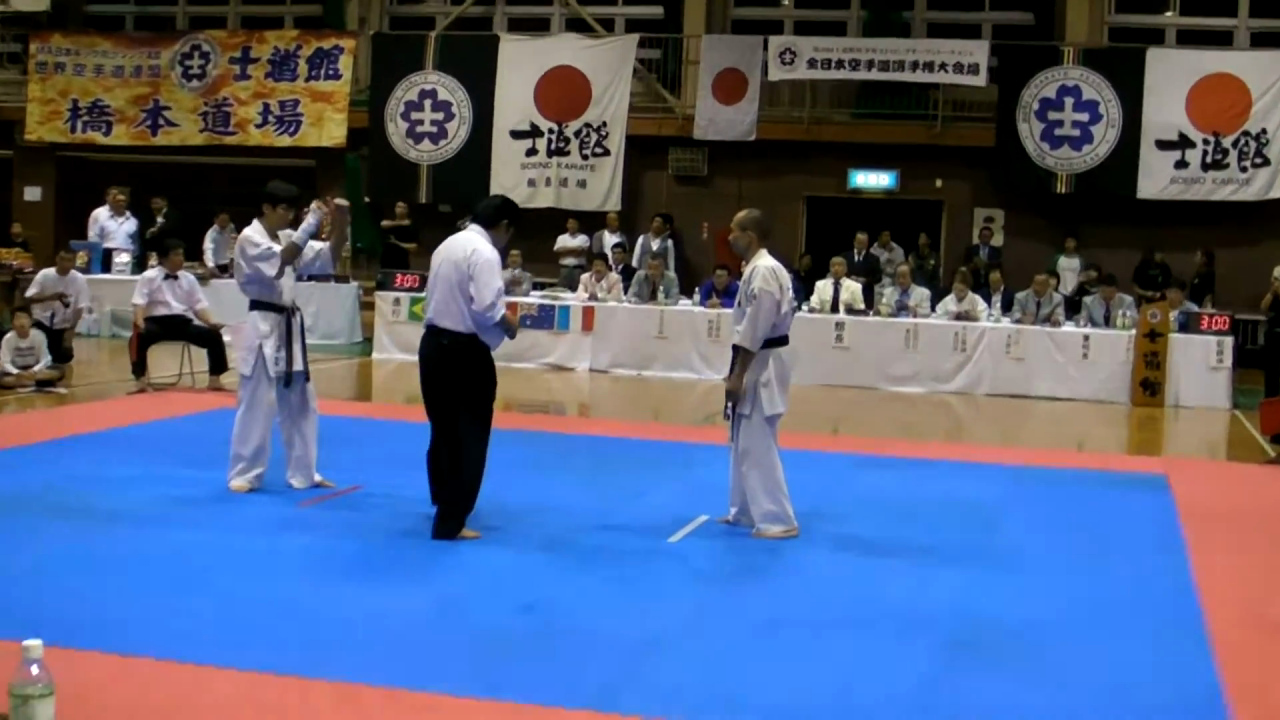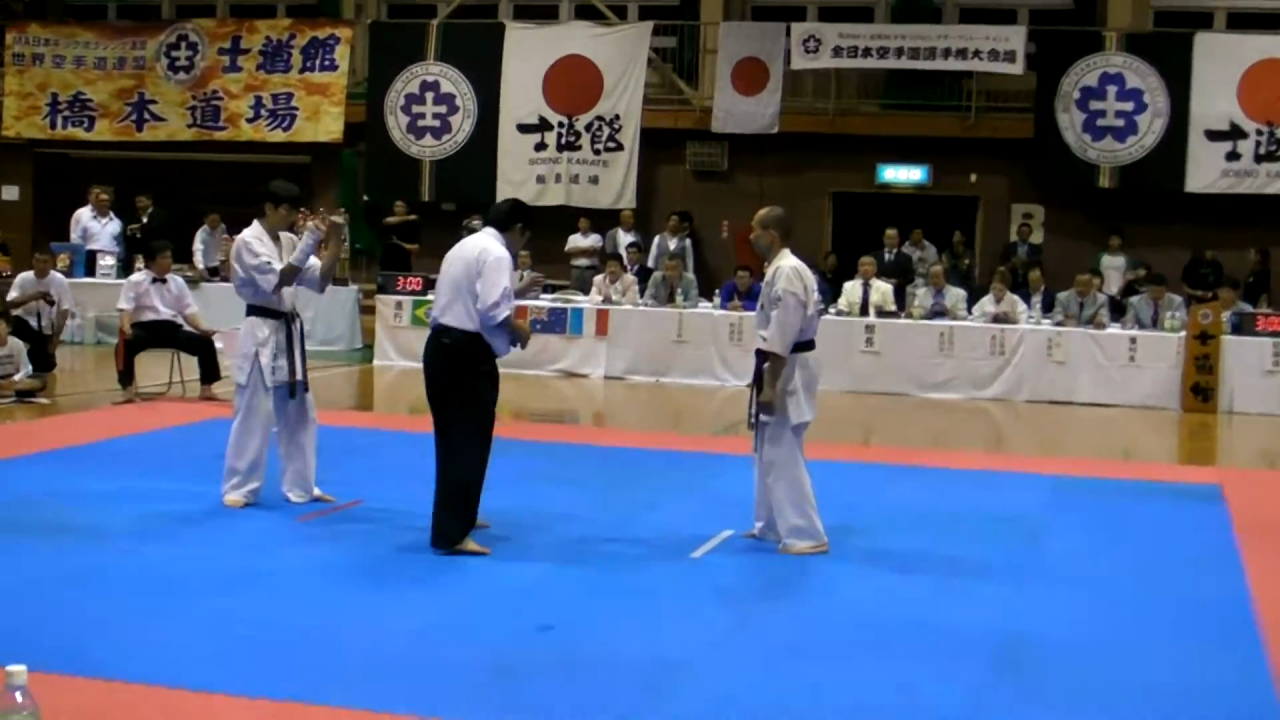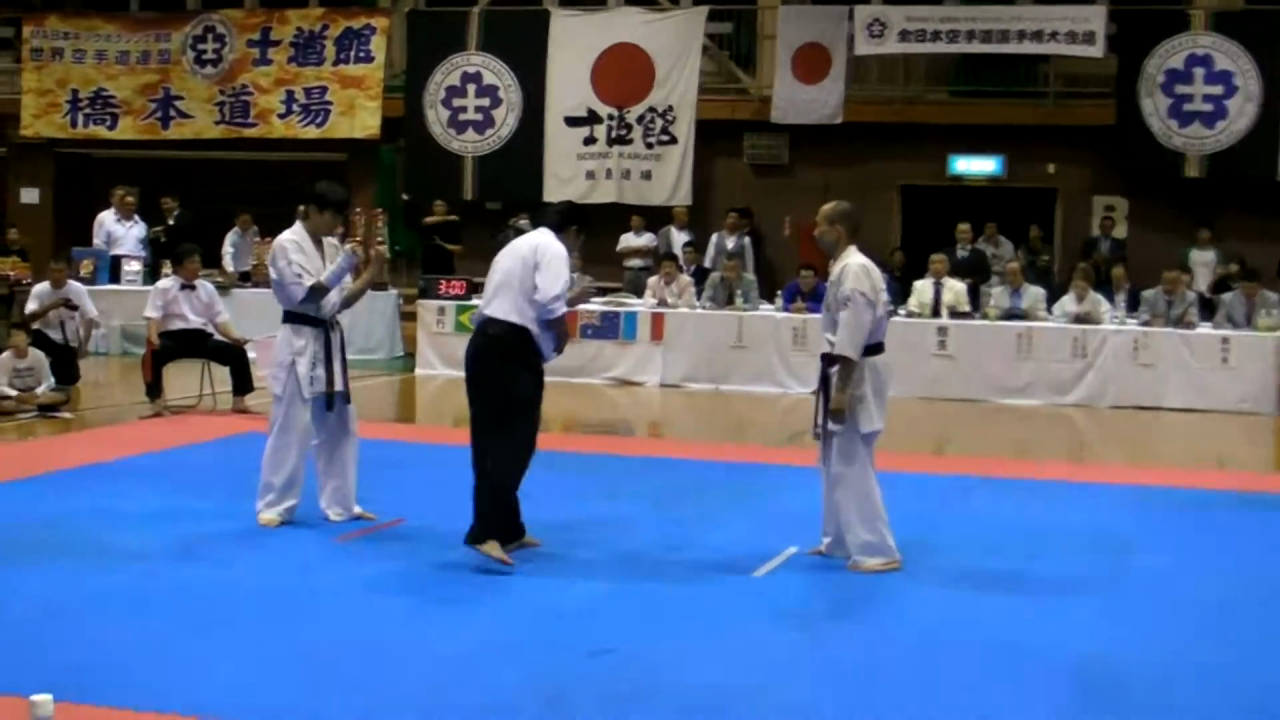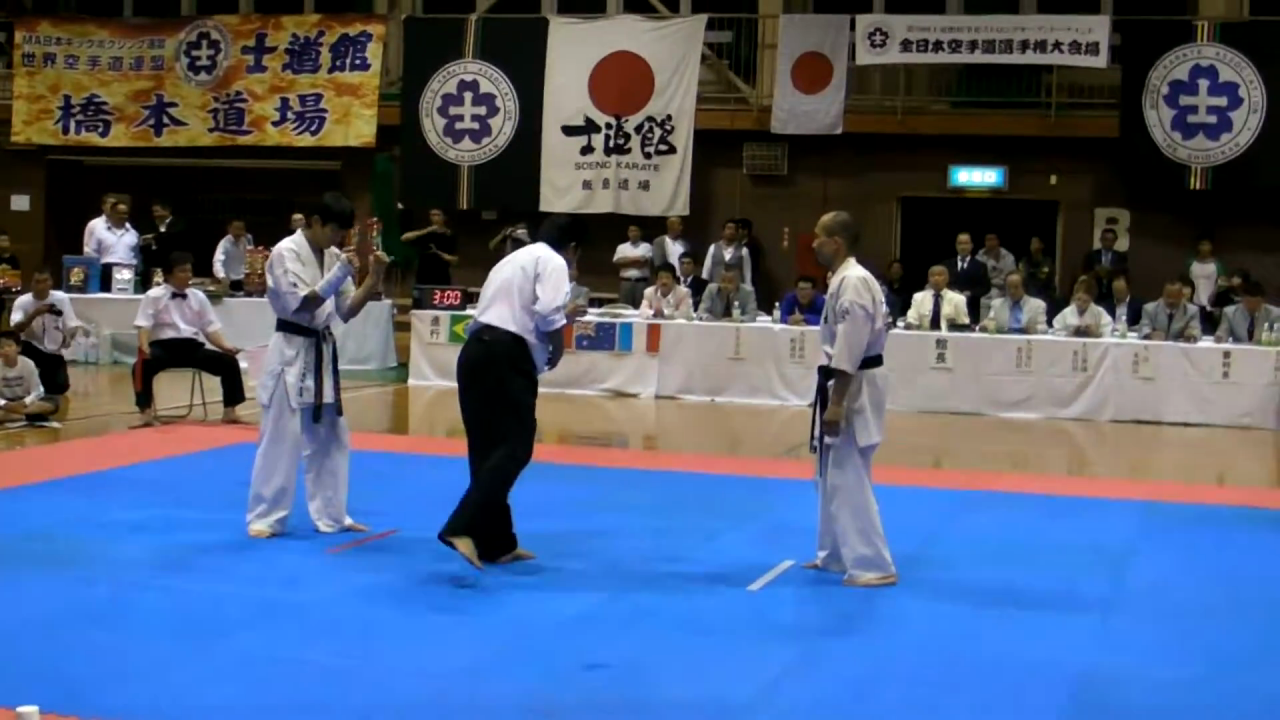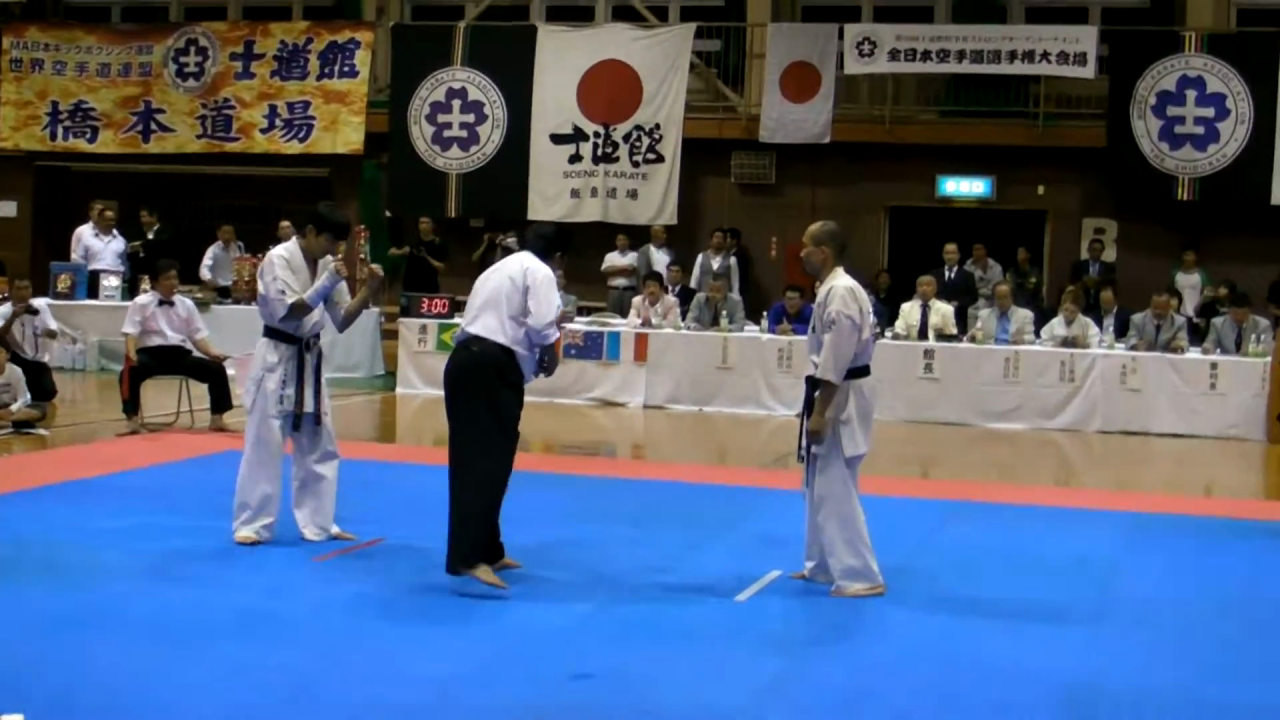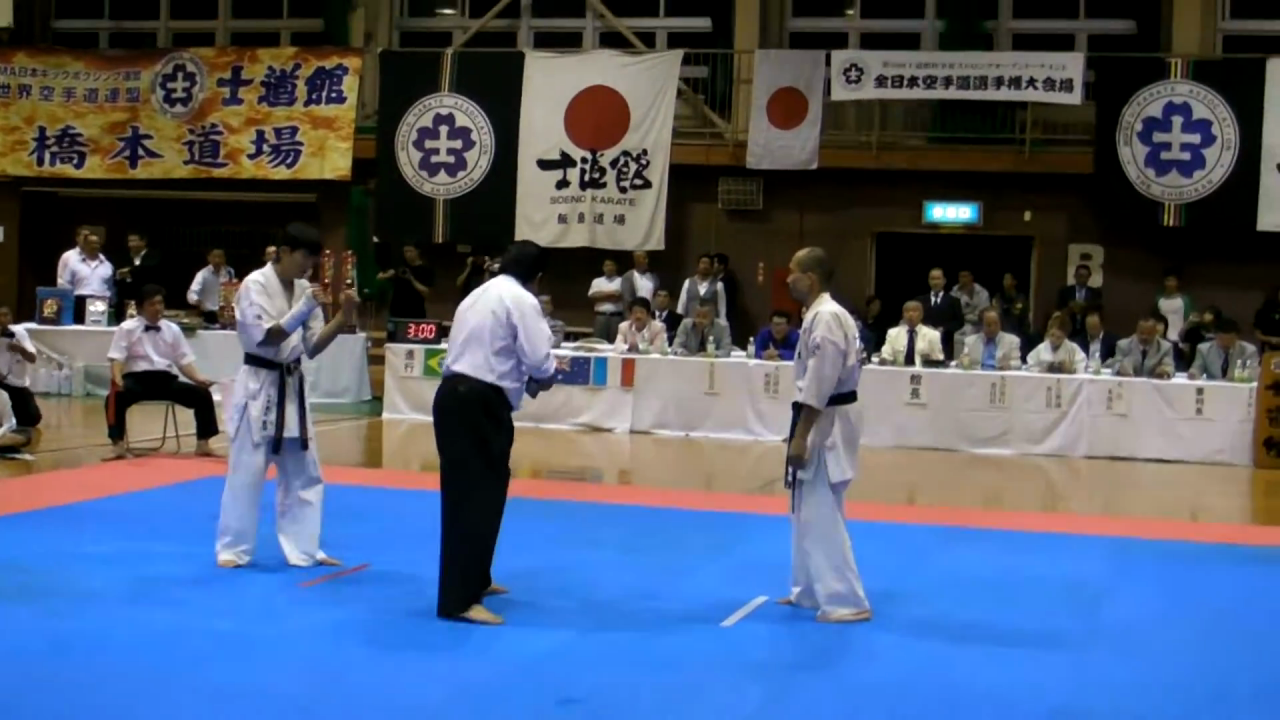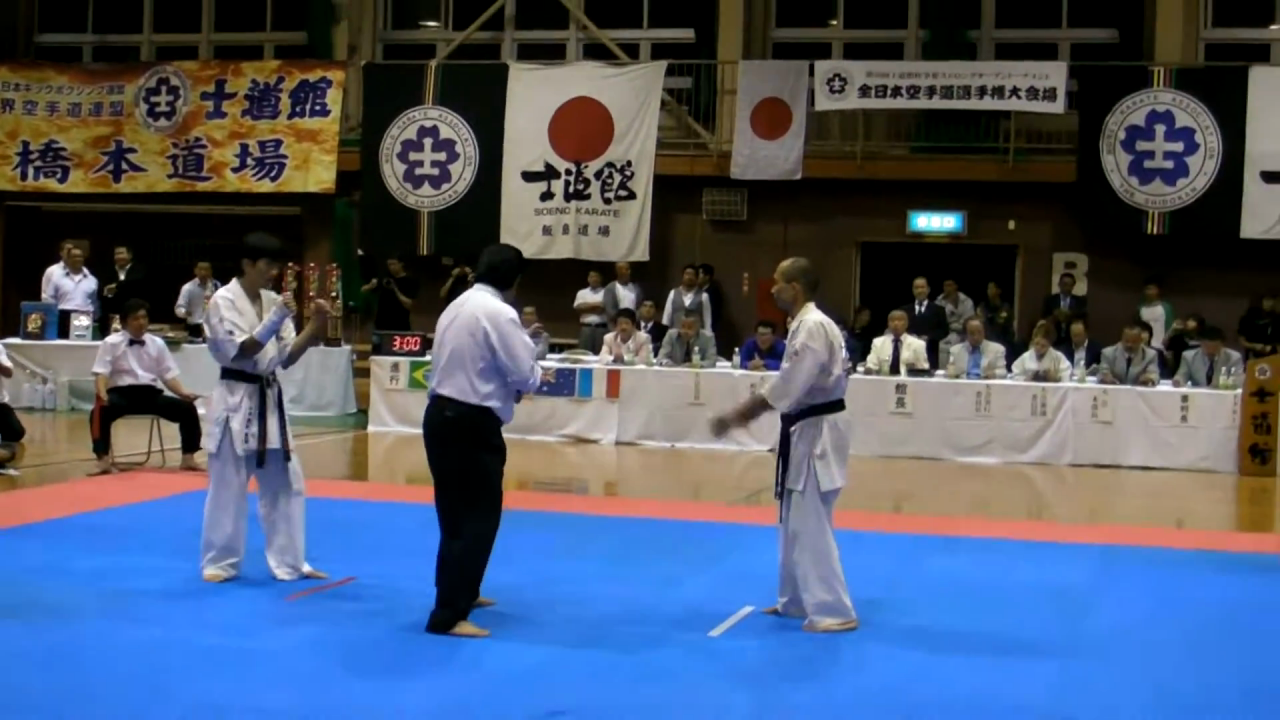
dt=0.2s
person 1, frame 1
left shoulder: (448, 245)
right shoulder: (485, 253)
right elbow: (487, 309)
left wrist: (499, 291)
right wrist: (510, 324)
left hip: (435, 345)
right hip: (464, 352)
left knee: (446, 430)
right knee: (467, 435)
left ankle: (447, 498)
right ankle: (450, 523)
person 1, frame 2
left shoulder: (465, 246)
right shoulder: (495, 253)
right elbow: (493, 310)
left wrist: (512, 294)
right wrist: (519, 331)
left hip: (442, 346)
right hip: (467, 353)
left knee: (454, 435)
right knee: (469, 440)
left ankle: (458, 515)
right ankle: (453, 533)
person 1, frame 3
left shoulder: (519, 245)
right shoulder: (552, 248)
right elbow: (549, 303)
left wrist: (567, 303)
right wrist: (563, 335)
left hip: (487, 344)
right hip: (510, 349)
left knee: (493, 439)
right knee: (513, 442)
left ankle: (506, 529)
right ankle: (486, 532)
person 1, frame 4
left shoulder: (515, 258)
right shoulder: (552, 261)
right elbow: (548, 314)
left wrist: (562, 317)
right wrist: (557, 349)
left hip: (479, 352)
right hip: (504, 358)
left knee: (490, 444)
right knee: (511, 447)
left ankle: (496, 541)
right ankle: (461, 529)
person 1, frame 5
left shoulder: (498, 268)
right shoulder: (539, 271)
right elbow: (542, 326)
left wrist: (533, 355)
right wrist: (549, 360)
left hip: (465, 362)
right hip: (491, 369)
left knee: (475, 458)
right knee: (488, 460)
left ankle: (486, 550)
right ankle: (468, 557)
person 1, frame 6
left shoulder: (478, 295)
right shoulder: (521, 300)
right elbow: (539, 362)
left wrist: (523, 377)
right wrist: (541, 381)
left hip: (453, 396)
right hip: (480, 405)
left knee: (466, 494)
right knee: (479, 498)
left ankle: (473, 579)
right ankle: (459, 599)
person 1, frame 7
left shoulder: (457, 306)
right shoulder: (499, 314)
right elbow: (526, 376)
left wrist: (518, 340)
right wrist: (530, 376)
left hip: (442, 415)
right hip: (470, 424)
left knee: (459, 513)
right knee: (476, 518)
left ankle: (461, 591)
right ankle: (448, 615)
person 2, frame 1
left shoulder: (763, 270)
right shoulder: (760, 268)
left elbow: (755, 330)
left wrist: (737, 375)
left hip: (759, 366)
right hip: (756, 364)
left knee: (757, 445)
right knee: (745, 442)
left ankle: (778, 520)
right ankle: (745, 511)
person 2, frame 2
left shoulder: (786, 271)
right shoulder: (781, 268)
left elbow: (782, 335)
left wrist: (771, 385)
left hip: (786, 370)
right hip: (780, 369)
left knee: (783, 455)
right knee: (770, 453)
left ankle: (806, 535)
right ankle: (771, 525)
person 2, frame 3
left shoulder: (853, 269)
right shoulder: (846, 267)
left elbow: (852, 338)
left wrist: (841, 391)
left hip: (855, 376)
right hip: (847, 374)
left knee: (852, 466)
right knee: (836, 464)
left ankle: (877, 551)
right ankle: (840, 541)
person 2, frame 4
left shoulder: (853, 281)
right shoulder: (845, 279)
left elbow: (849, 351)
left wrist: (835, 404)
left hip: (853, 389)
right hip: (845, 387)
left knee: (849, 479)
right knee: (833, 477)
left ankle: (873, 566)
right ankle: (835, 555)
person 2, frame 5
left shoulder: (840, 291)
right shoulder: (833, 289)
left elbow: (835, 361)
left wrist: (819, 413)
left hip: (840, 398)
right hip: (833, 397)
left knee: (836, 490)
right knee: (821, 487)
left ankle: (861, 576)
right ankle: (822, 565)
person 2, frame 6
left shoulder: (826, 318)
right shoulder: (821, 314)
left elbow: (818, 386)
left wrist: (799, 435)
right wrist: (800, 433)
left hip: (826, 423)
right hip: (821, 422)
left knee: (822, 515)
right knee: (808, 512)
left ankle: (848, 602)
right ankle: (809, 591)
person 2, frame 7
left shoulder: (811, 326)
right shoulder: (808, 323)
left elbow: (788, 386)
right elbow: (793, 385)
left wrist: (739, 415)
right wrist: (748, 411)
left hip: (818, 432)
right hip: (810, 428)
left knee: (810, 526)
right knee: (796, 523)
left ankle: (835, 612)
right ankle: (796, 601)
person 3, frame 1
left shoulder: (286, 236)
right shoulder: (250, 238)
left elbow: (328, 259)
right elbow: (282, 262)
left wrist: (340, 223)
right wrist: (311, 223)
left hip: (289, 326)
right hip: (263, 328)
left knee: (301, 405)
right knee: (257, 405)
left ankle: (303, 472)
right ankle: (244, 474)
person 3, frame 2
left shoulder: (288, 241)
right shoulder: (248, 241)
left elbow: (319, 282)
right elbow: (279, 280)
left wrist: (334, 241)
right wrist: (309, 242)
left hip: (290, 334)
right hip: (262, 335)
left knee: (300, 417)
right knee: (254, 416)
left ankle: (301, 486)
right ankle: (238, 489)
person 3, frame 3
left shoulder: (333, 246)
right shoulder: (287, 244)
left elbow: (341, 302)
right elbow: (306, 295)
left wrist: (373, 271)
right wrist: (343, 265)
left hip: (330, 341)
right hip: (299, 343)
left knee: (339, 430)
right knee: (290, 429)
left ankle: (340, 504)
right ankle: (274, 506)
person 3, frame 4
left shoulder: (334, 256)
right shoulder: (286, 252)
left elbow: (347, 311)
right elbow: (300, 305)
left wrist: (374, 278)
right wrist: (338, 275)
left hip: (323, 352)
right hip: (291, 353)
left knee: (331, 440)
right knee: (281, 440)
left ankle: (332, 515)
right ankle: (264, 517)
person 3, frame 5
left shoulder: (328, 265)
right shoulder: (278, 259)
left elbow: (342, 320)
right elbow: (288, 312)
left wrist: (369, 291)
right wrist: (327, 283)
left hip: (309, 360)
right hip: (276, 360)
left knee: (319, 449)
right knee: (264, 448)
left ankle: (318, 523)
right ankle: (251, 524)
person 3, frame 6
left shoulder: (304, 289)
right shoulder: (256, 284)
left elbow: (312, 347)
right elbow: (265, 338)
left wrist: (343, 317)
right wrist: (305, 310)
left hip: (291, 386)
right hip: (258, 386)
left knee: (304, 474)
right knee: (247, 473)
left ankle: (304, 549)
right ankle: (233, 548)
person 3, frame 7
left shoulder: (272, 301)
right shoulder: (224, 300)
left elbow: (286, 357)
right elbow: (239, 352)
left wrist: (315, 326)
right wrist: (277, 318)
left hip: (269, 399)
right hip: (235, 400)
left knee: (286, 485)
right knee: (228, 488)
left ankle: (290, 562)
right ankle: (219, 562)
